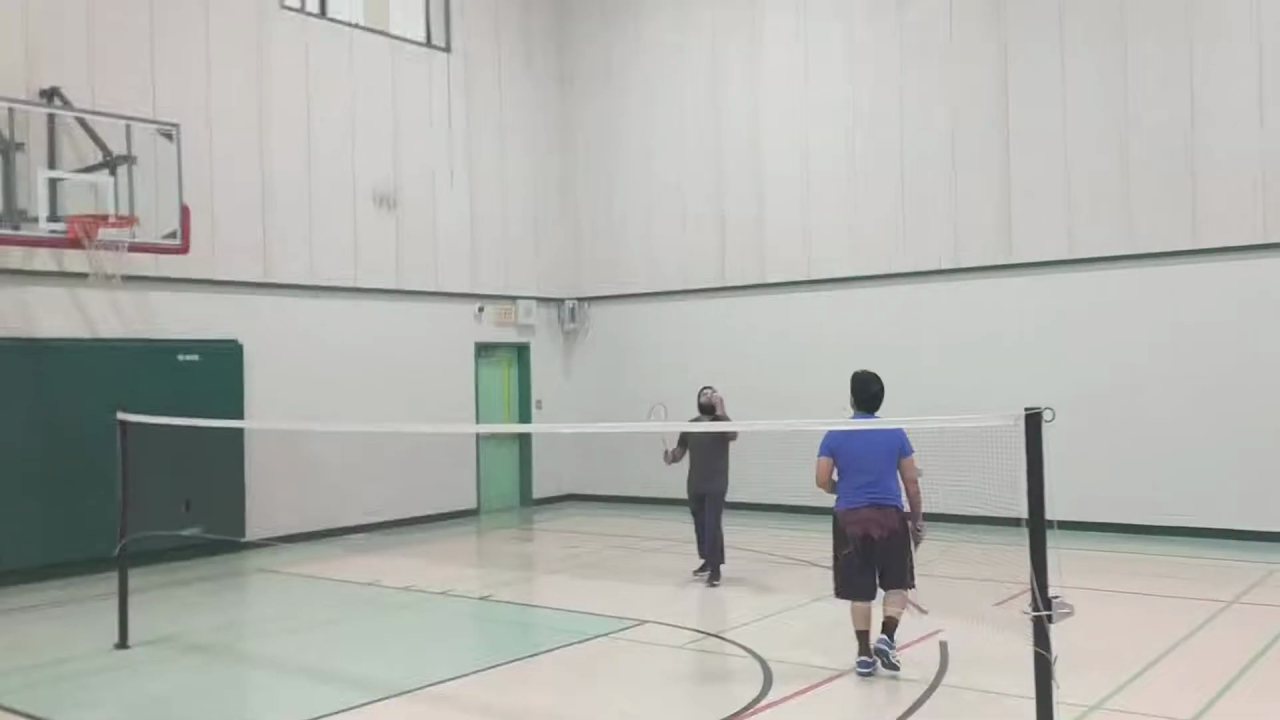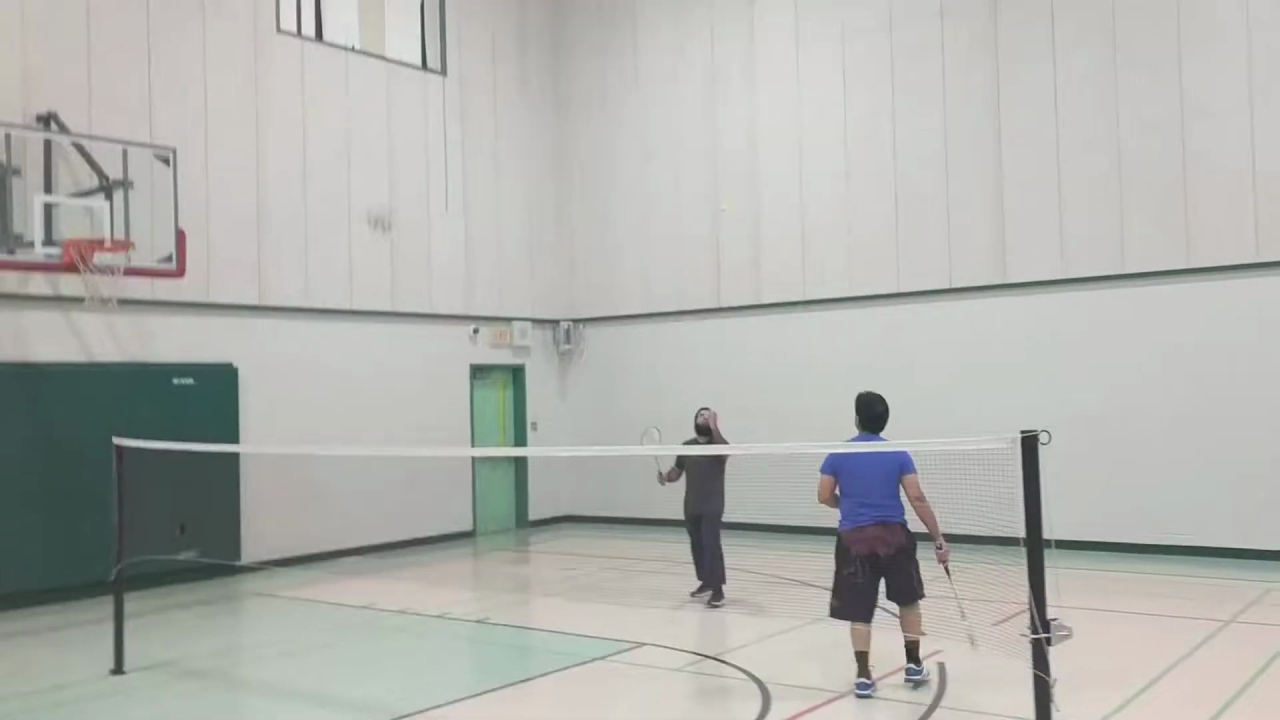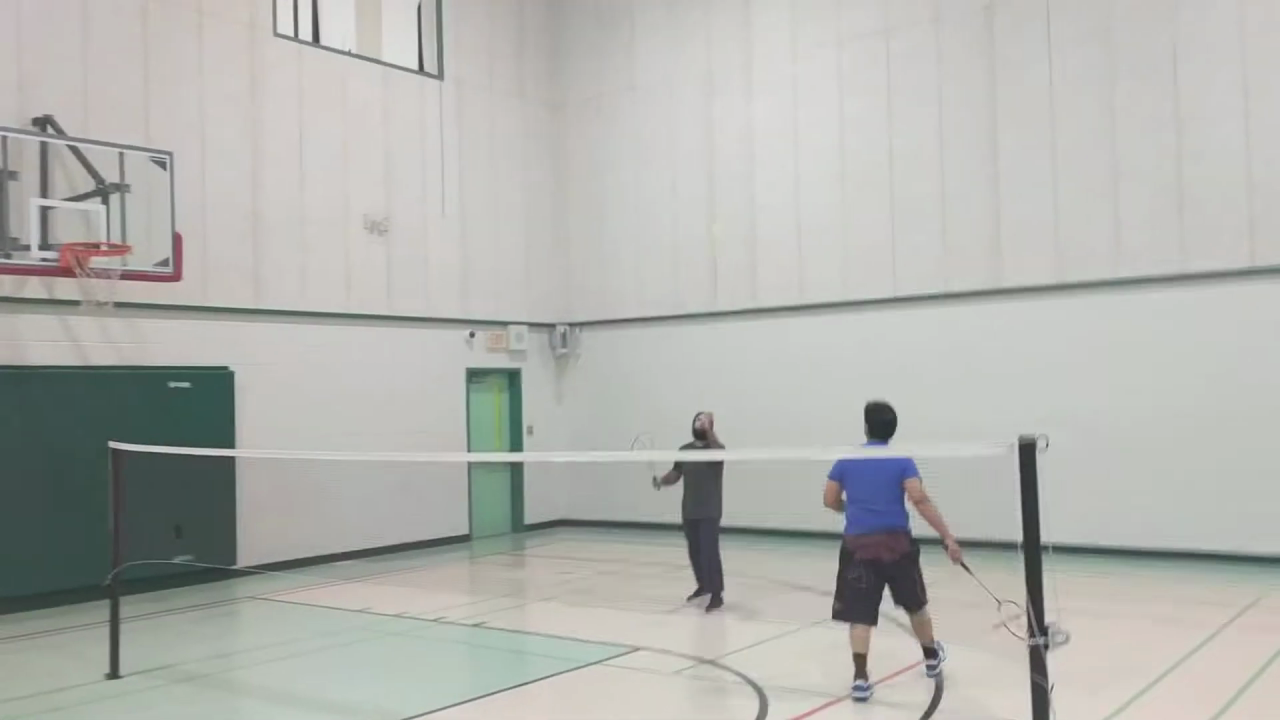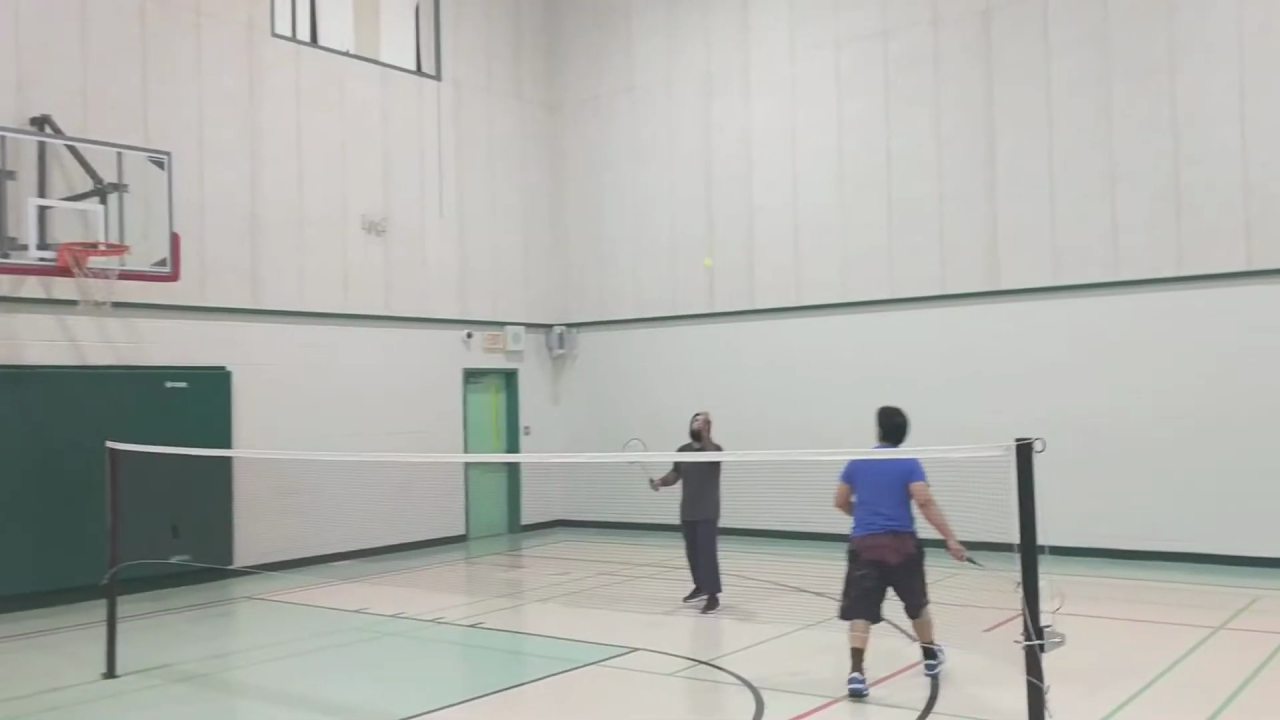
dt=0.1s
person 1, frame 1
left shoulder: (835, 435)
right shoulder: (895, 433)
left elbow: (823, 480)
right elbow: (910, 481)
right wrist: (917, 520)
left hip: (850, 518)
right hip: (889, 516)
left knee: (858, 591)
right knee: (897, 585)
left ankle: (865, 653)
right ankle: (886, 638)
person 1, frame 2
left shoulder: (839, 454)
right shoulder: (897, 455)
left elbow: (824, 496)
right elbow: (917, 498)
right wrist: (939, 538)
left hip: (854, 538)
right hip: (893, 535)
left knee: (857, 611)
right knee: (909, 600)
left ankle: (863, 676)
right ankle: (914, 664)
person 1, frame 3
left shoulder: (846, 460)
right shoulder: (902, 461)
left elbow: (830, 501)
right elbow: (920, 501)
right wrist: (949, 539)
left hip: (858, 543)
right hip: (897, 541)
left knee: (860, 615)
right knee: (915, 604)
left ankle: (861, 678)
right ankle: (931, 658)
person 1, frame 4
left shoulder: (857, 462)
right shoulder: (909, 464)
left elbow: (841, 502)
right elbow: (925, 503)
right wrist: (951, 539)
left hip: (863, 544)
right hip: (902, 543)
left knee: (860, 614)
right knee: (916, 605)
left ankle: (857, 674)
right ankle: (931, 656)
person 2, frame 1
left shoulder: (722, 422)
left elbow: (733, 435)
right elbow: (680, 451)
left wrist: (722, 412)
right wrist: (671, 456)
left hip: (716, 485)
right hip: (695, 485)
left knee: (713, 524)
right knee: (700, 524)
left ankle: (716, 568)
right ankle: (708, 560)
person 2, frame 2
left shoulder: (719, 444)
right shoulder: (686, 446)
left elbow: (724, 451)
right elbow: (677, 471)
left wrist: (715, 429)
right wrist: (666, 476)
left hip: (712, 506)
right hip: (691, 506)
left knee: (711, 545)
right knee: (697, 546)
left ankle: (717, 589)
right ankle: (706, 582)
person 2, frame 3
left shoulder: (715, 447)
right shoulder: (684, 450)
left elbow: (719, 453)
right elbow: (675, 474)
left wrist: (710, 430)
right wrist: (662, 480)
left hip: (709, 511)
right hip: (689, 510)
left knee: (710, 550)
right knee: (695, 549)
left ankle: (716, 594)
right ankle: (704, 585)
person 2, frame 4
left shoulder: (715, 449)
right shoulder: (682, 451)
left elbow: (709, 453)
right elbow: (675, 474)
left wrist: (704, 431)
right wrist: (661, 481)
left hip: (707, 512)
right hip: (687, 511)
left knee: (707, 552)
right knee: (692, 551)
left ankle: (712, 596)
right ankle: (700, 586)
